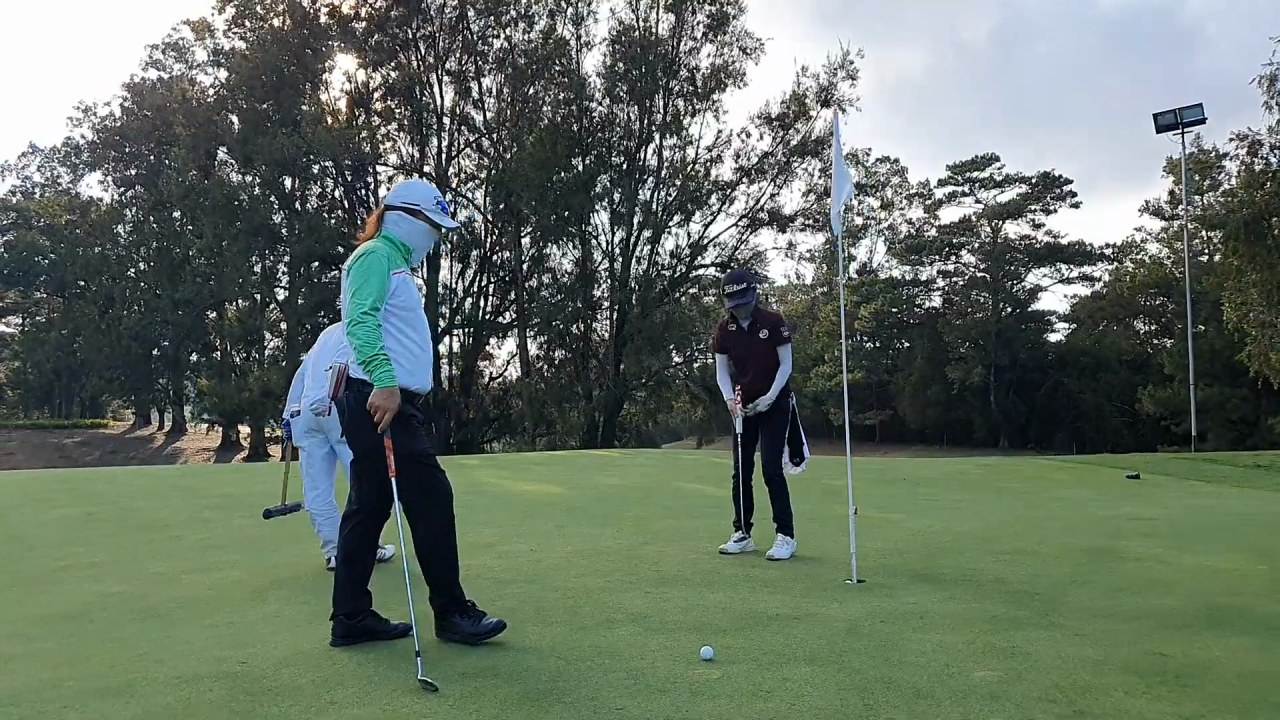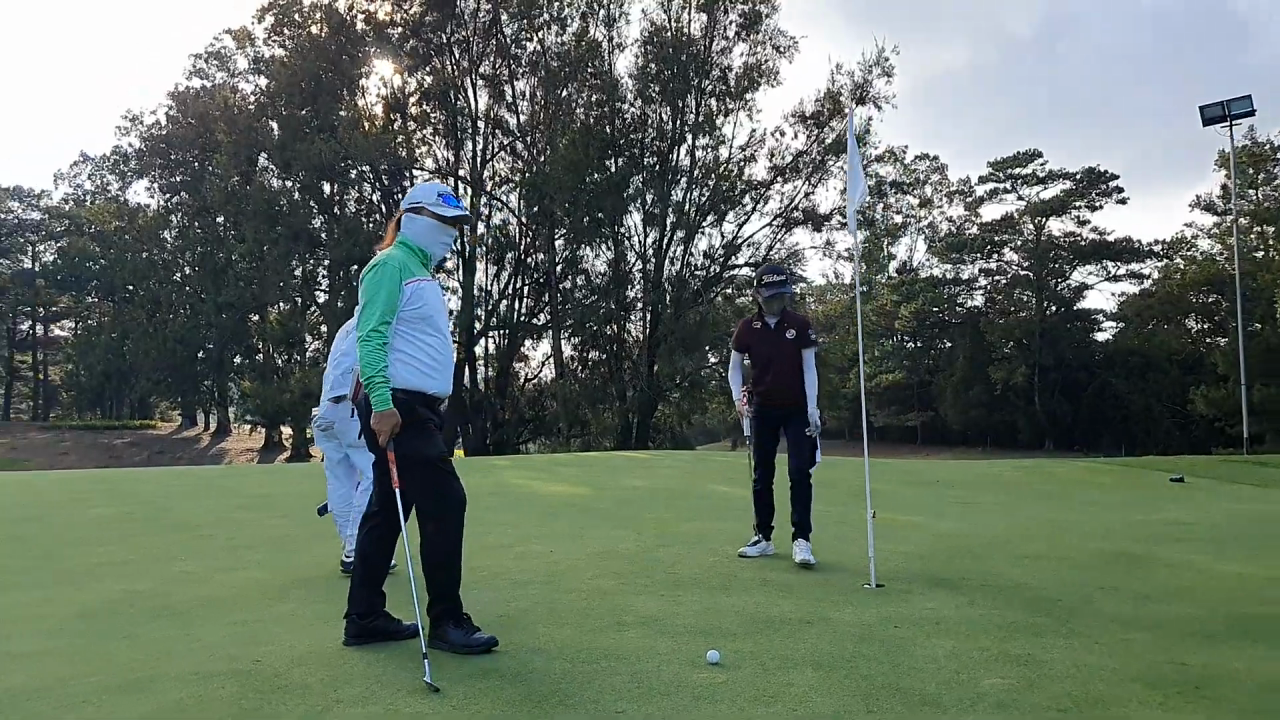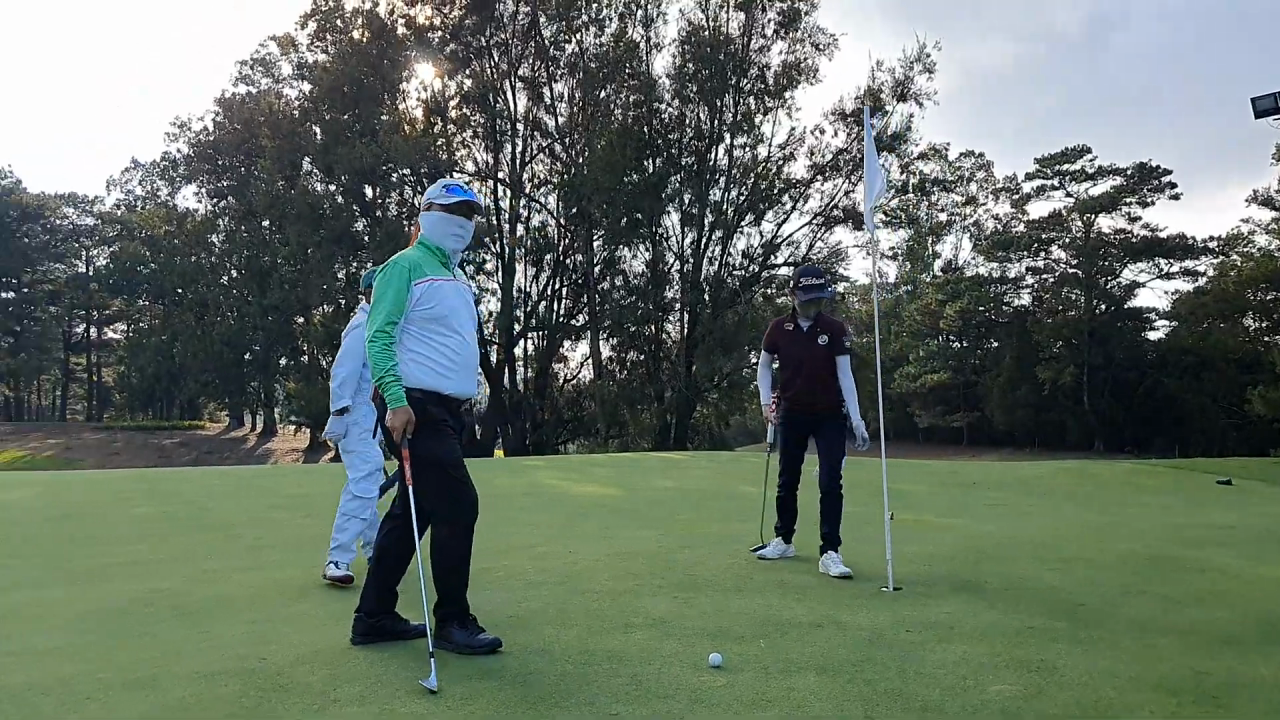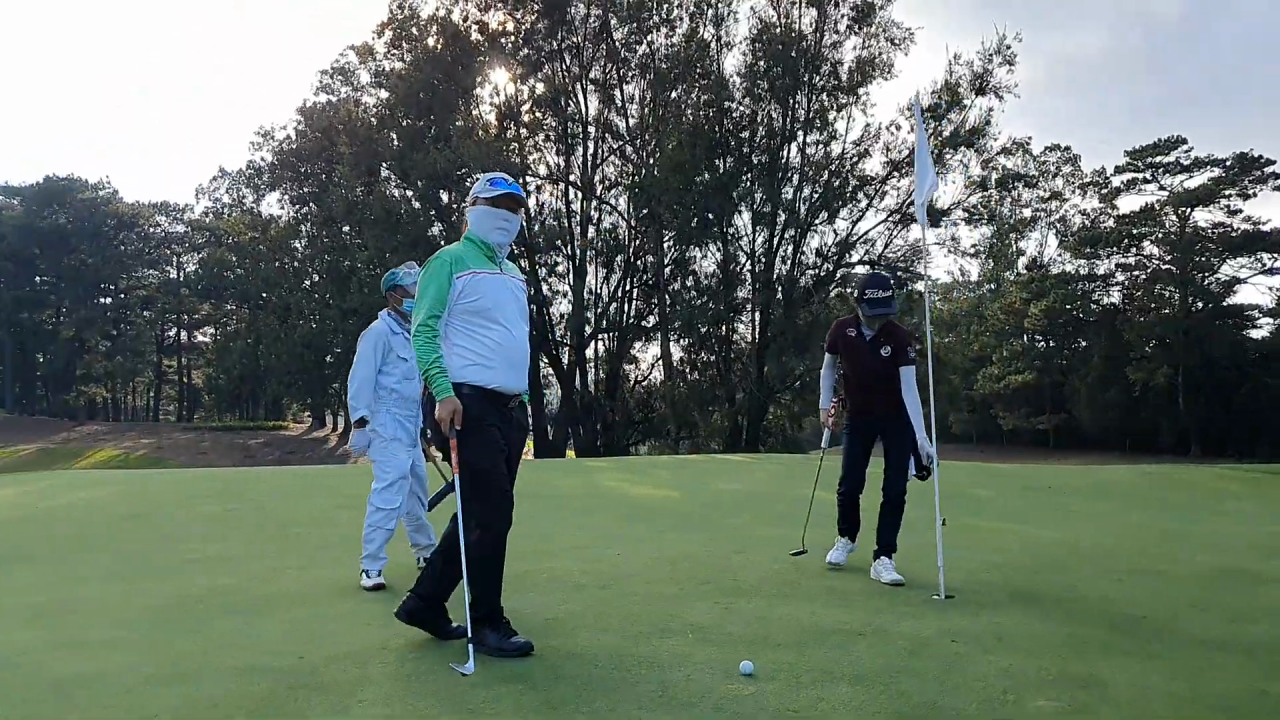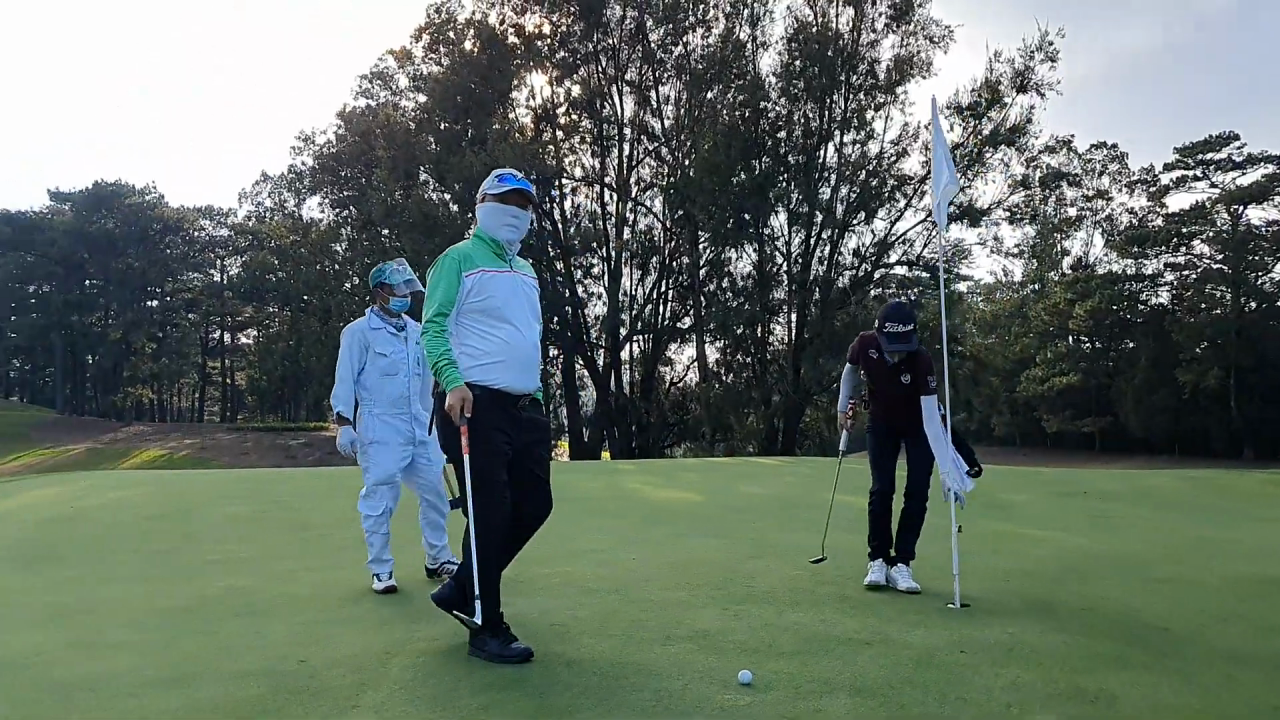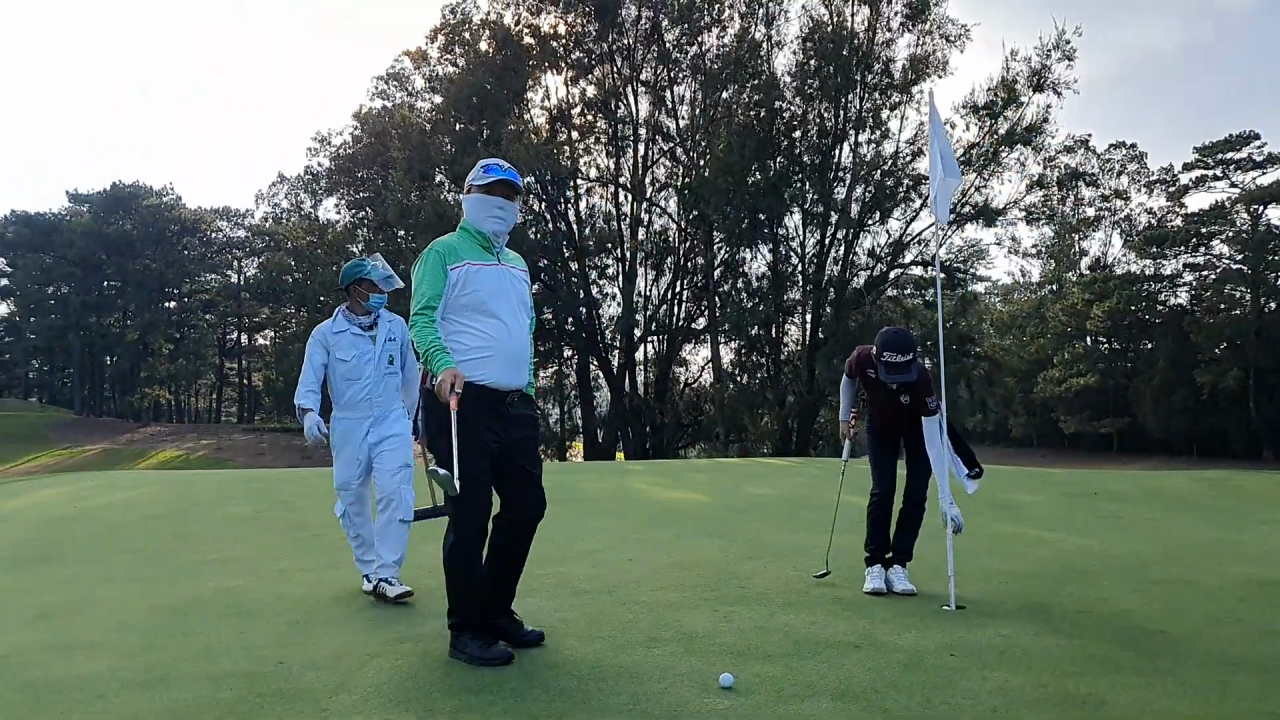
dt=0.2s
person 1, frame 1
left shoulder: (392, 264)
right shoulder: (376, 256)
right elbow: (362, 321)
right wrist: (385, 381)
left hip: (388, 401)
right hip: (380, 401)
left knee: (369, 506)
right knee: (430, 496)
left ankle: (351, 617)
right ankle: (451, 612)
person 1, frame 2
left shoulder: (422, 272)
right shoulder: (392, 264)
right elbow: (371, 336)
right wrist: (382, 402)
left hip: (416, 407)
right hip: (397, 408)
left knee: (387, 510)
right knee: (445, 502)
left ankle: (364, 616)
right ankle: (446, 620)
person 1, frame 3
left shoulder: (458, 277)
right shoulder: (406, 266)
right elbow: (380, 336)
left wrist: (466, 401)
right wrist: (396, 401)
left hip: (447, 409)
right hip: (417, 408)
left knee: (412, 512)
right knee: (457, 506)
left ankle: (374, 615)
right ankle: (452, 620)
person 1, frame 4
left shoulder: (514, 274)
right shoulder: (451, 260)
right elbow: (425, 330)
left wrist: (521, 403)
right wrist: (443, 392)
left hip: (508, 407)
right hip: (467, 404)
left knee: (482, 511)
right knee: (491, 510)
left ankle: (425, 601)
right ankle: (487, 623)
person 1, frame 5
left shoulder: (526, 271)
right shoulder: (459, 259)
right elbow: (434, 327)
left wrist: (537, 398)
right wrist: (453, 382)
left hip: (524, 407)
right hip: (476, 405)
left knee: (533, 506)
right knee: (490, 515)
left ankle: (462, 592)
right ankle: (486, 626)
person 1, frame 6
left shoulder: (518, 264)
right shoulder: (445, 252)
right elbow: (422, 319)
left wrist: (527, 391)
right wrist: (443, 365)
left hip: (515, 404)
right hip: (462, 402)
left knee: (527, 505)
right knee: (471, 516)
left ankle: (495, 610)
right ankle: (467, 628)
person 2, frame 1
left shoulder: (330, 332)
left elbow: (302, 373)
right elbow: (344, 360)
left wrist: (289, 415)
right wrist: (328, 397)
left hip: (307, 413)
left knee: (317, 487)
left ankle: (334, 552)
person 2, frame 2
left shoulder: (352, 325)
right elbow: (347, 363)
right wrist: (337, 401)
left hip: (330, 414)
right hip: (350, 410)
left knee: (341, 485)
right knee: (375, 476)
left ankle: (354, 551)
right ankle: (357, 550)
person 2, frame 3
left shoulder: (370, 326)
right shoulder: (364, 326)
right elbow: (343, 371)
right wrist: (339, 414)
left hip: (356, 416)
right hip: (359, 417)
left knee: (365, 483)
right knee: (363, 483)
left ankle: (374, 548)
right ankle: (338, 559)
person 2, frame 4
left shoulder: (414, 333)
right shoulder: (379, 332)
right elbow: (361, 381)
left wrist: (424, 424)
right wrist: (361, 424)
left hip: (408, 424)
right hip: (388, 426)
left knee: (414, 488)
right knee: (390, 493)
left ankle: (426, 550)
right ankle: (371, 566)
person 2, frame 5
left shoulder: (415, 330)
right shoulder: (359, 330)
right elbow: (345, 380)
left wrist: (426, 417)
right wrist: (344, 423)
left hip: (417, 424)
right hip: (379, 426)
left knee: (433, 490)
right knee: (379, 497)
left ankle: (438, 559)
right ankle: (380, 570)
person 2, frame 6
left shoulder: (396, 326)
right shoulder: (326, 333)
left elbow: (410, 373)
right elbow: (310, 378)
left wrist: (412, 416)
right wrist: (309, 412)
left hip: (391, 423)
right hip: (349, 427)
left knee: (395, 493)
right knee: (352, 502)
left ankle: (386, 575)
right ankle: (369, 568)
person 3, frame 1
left shoulder: (774, 321)
right shoulder: (724, 329)
left elbow: (786, 364)
right elbow: (722, 370)
left wrist: (769, 398)
right wrist: (730, 399)
left hip: (774, 405)
right hip: (743, 407)
left knee: (771, 469)
right knee: (741, 471)
left ankle: (786, 536)
right ankle: (743, 533)
person 3, frame 2
left shoulder: (800, 324)
right shoulder: (747, 327)
left elbow: (809, 369)
right elbow: (734, 367)
left wrist: (812, 408)
right wrist: (738, 397)
left hip: (796, 409)
right hip: (761, 409)
left knee: (799, 473)
right knee: (762, 476)
left ankle: (802, 540)
right ankle: (763, 537)
person 3, frame 3
left shoulder: (835, 329)
right shoulder: (778, 328)
left elbow: (845, 375)
right elbow: (764, 367)
left wrist: (856, 418)
right wrist: (766, 402)
left hip: (830, 415)
right hip: (792, 414)
left knee: (830, 483)
right knee: (787, 480)
left ankle: (830, 552)
right ankle: (783, 540)
person 3, frame 4
left shoulder: (900, 336)
right shoulder: (841, 330)
left elbow: (909, 387)
right elbow: (829, 367)
left wrist: (921, 436)
right wrist: (825, 405)
left hip: (896, 419)
right hip: (857, 417)
left knee: (895, 488)
right knee: (849, 484)
left ankle: (883, 558)
right ankle: (846, 538)
person 3, frame 5
left shoulder: (921, 360)
right shoulder: (864, 344)
left elbow: (931, 417)
right elbow: (850, 372)
left wrist: (946, 470)
right wrist: (842, 407)
left hip: (918, 426)
right hip: (880, 422)
left knee: (917, 492)
right knee: (881, 488)
left ankle: (900, 564)
right ankle: (878, 559)
person 3, frame 6
left shoulder: (921, 378)
right shoulder: (861, 359)
left elbow: (933, 440)
right elbow: (848, 380)
left wrist: (945, 498)
right wrist: (844, 417)
left hip: (919, 428)
right hip: (880, 425)
left knee: (916, 493)
right knee: (882, 489)
left ankle: (898, 565)
right ankle: (875, 564)
